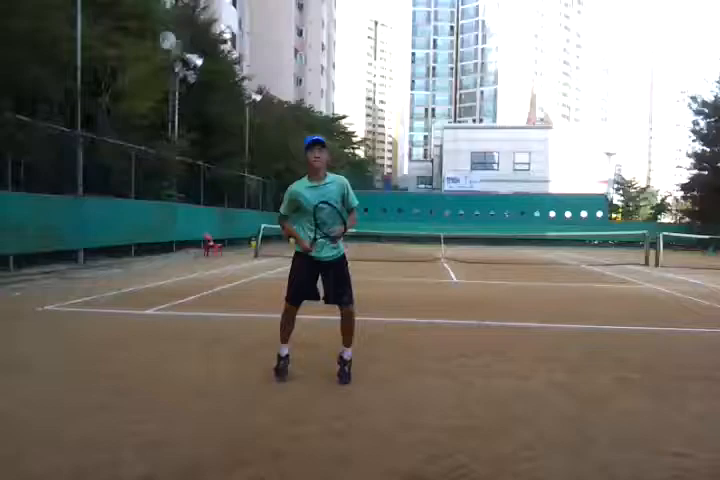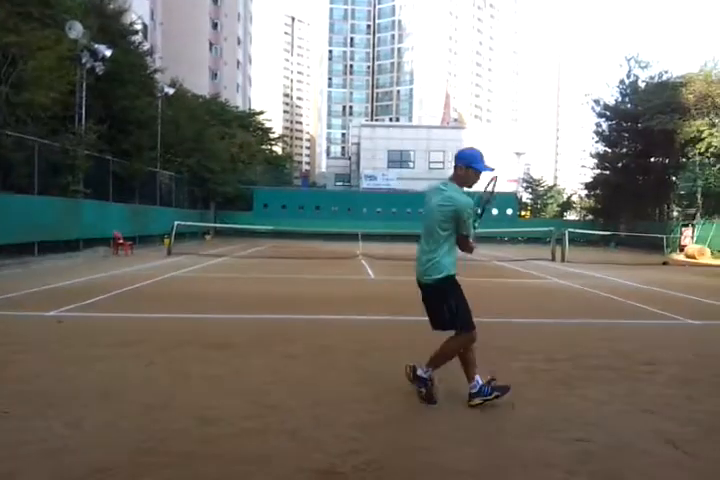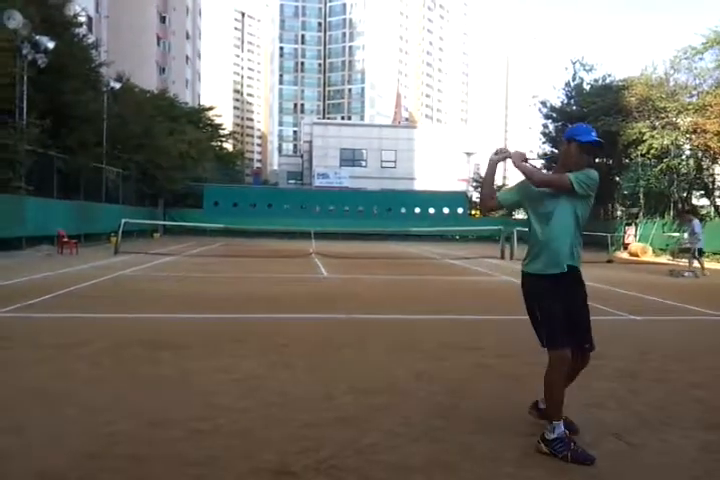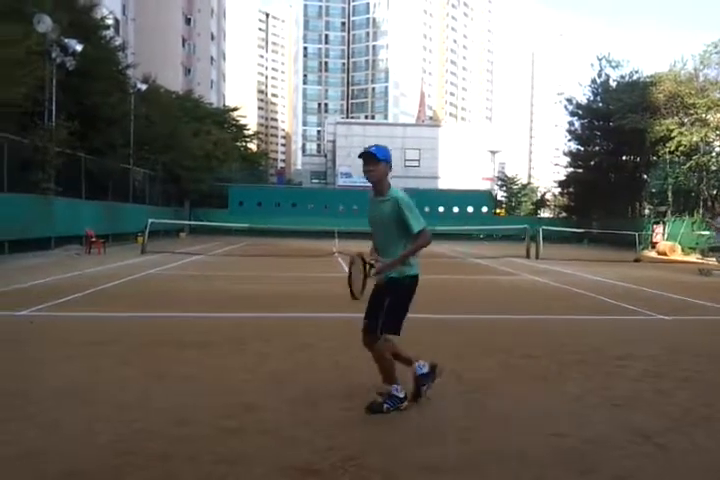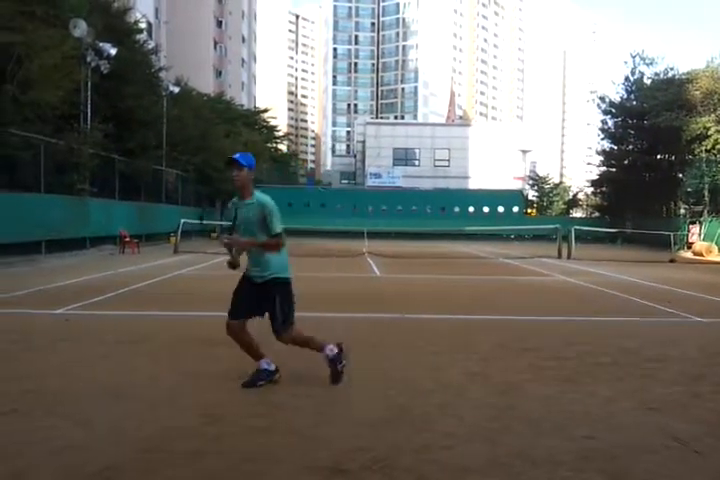
dt=1s
person 1, frame 1
left shoulder: (341, 184)
right shoulder: (296, 190)
left elbow: (353, 213)
right elbow: (283, 220)
right wrist: (299, 239)
left hip: (334, 255)
right hip: (306, 255)
left knee: (347, 308)
right knee: (291, 306)
left ankle: (345, 358)
right ankle: (283, 354)
person 1, frame 2
left shoulder: (434, 191)
right shoulder: (463, 201)
right elbow: (466, 244)
left wrist: (453, 240)
right wrist: (469, 245)
left hip: (428, 272)
right hip: (439, 274)
left knee: (465, 329)
right knee: (465, 334)
left ankle: (477, 387)
right ankle: (421, 373)
person 1, frame 3
left shoulder: (589, 180)
right shoulder: (531, 182)
left elbow: (543, 181)
right elbow: (487, 207)
left wrist: (526, 165)
right wrist: (491, 167)
left hip: (569, 275)
right hip: (539, 277)
left knee: (581, 354)
right knee: (561, 354)
left ankle: (547, 406)
right ankle: (554, 435)
person 1, frame 4
left shoulder: (400, 200)
right shoulder: (373, 200)
left elbow: (423, 238)
left wrist: (391, 262)
right wrist: (374, 253)
left hip: (400, 278)
right hip: (384, 277)
left knee: (373, 338)
right knee: (371, 336)
left ankle: (396, 393)
right ankle: (422, 368)
person 1, frame 5
left shoulder: (264, 203)
right shoulder: (233, 205)
left elbow: (278, 241)
left wrist: (244, 241)
right wrist: (234, 254)
left hip: (274, 274)
right hip: (252, 274)
left knee: (285, 334)
right knee: (233, 326)
left ankle: (332, 352)
right ankle: (266, 367)
